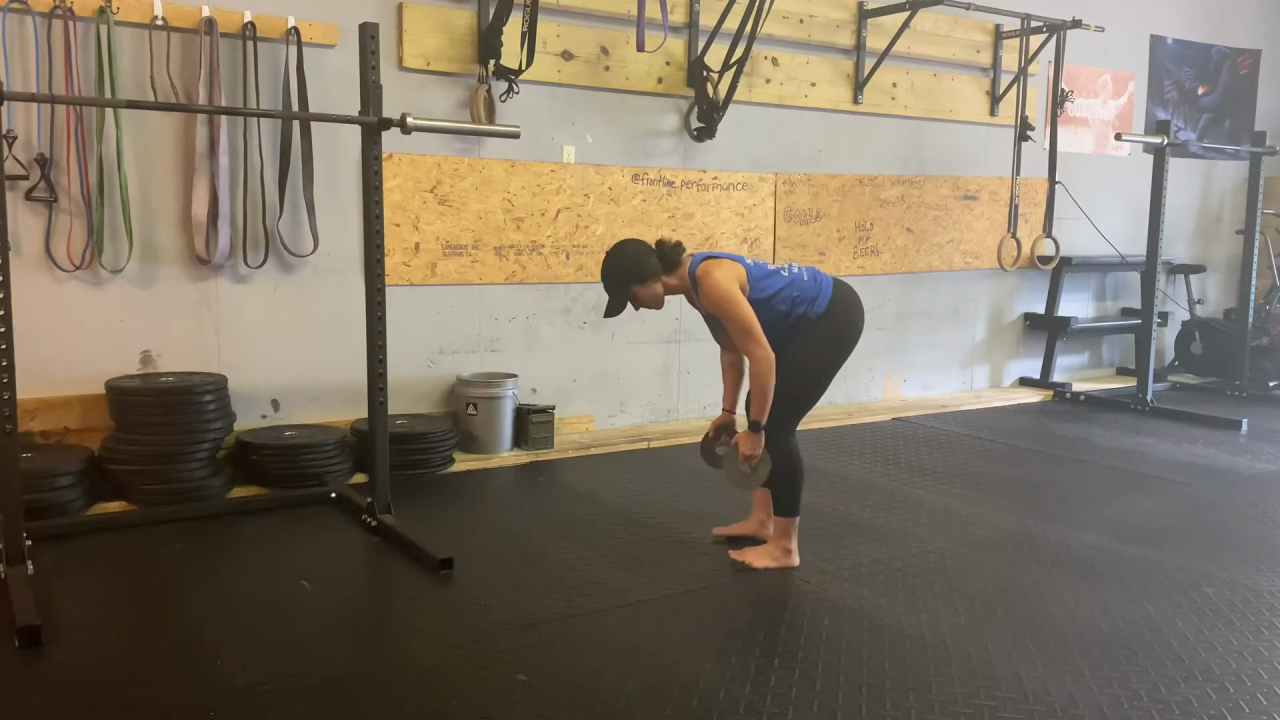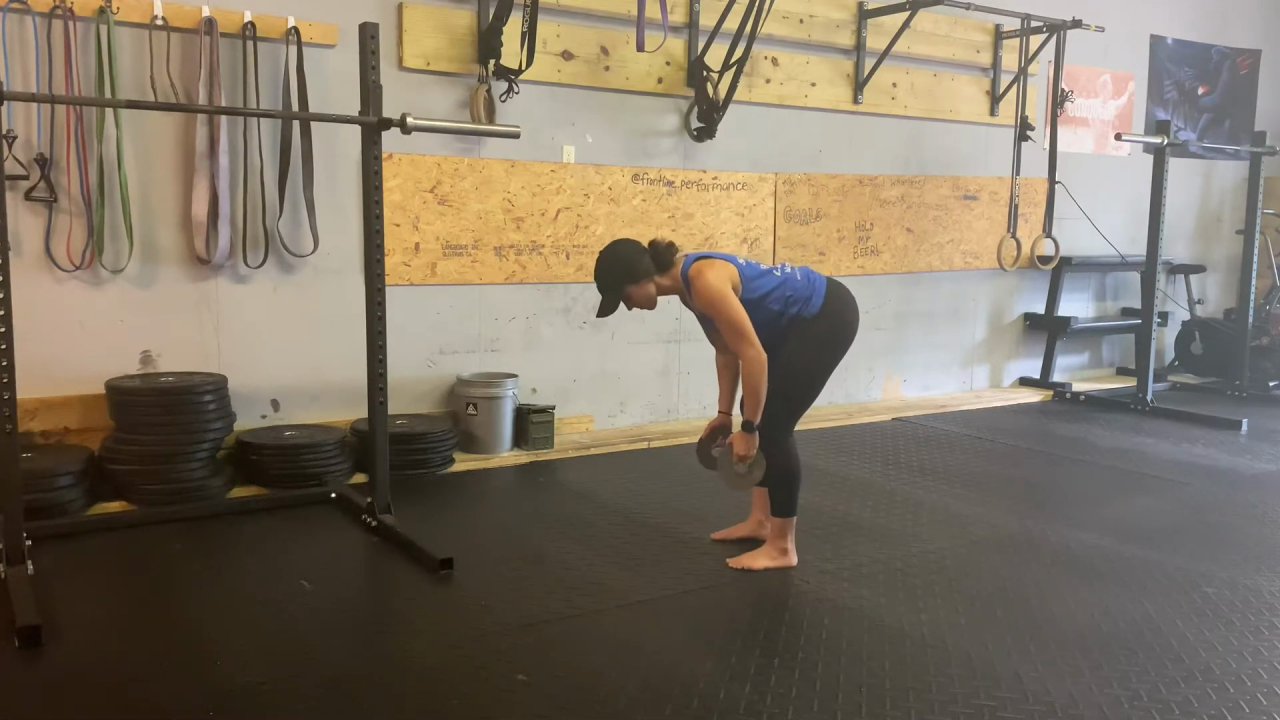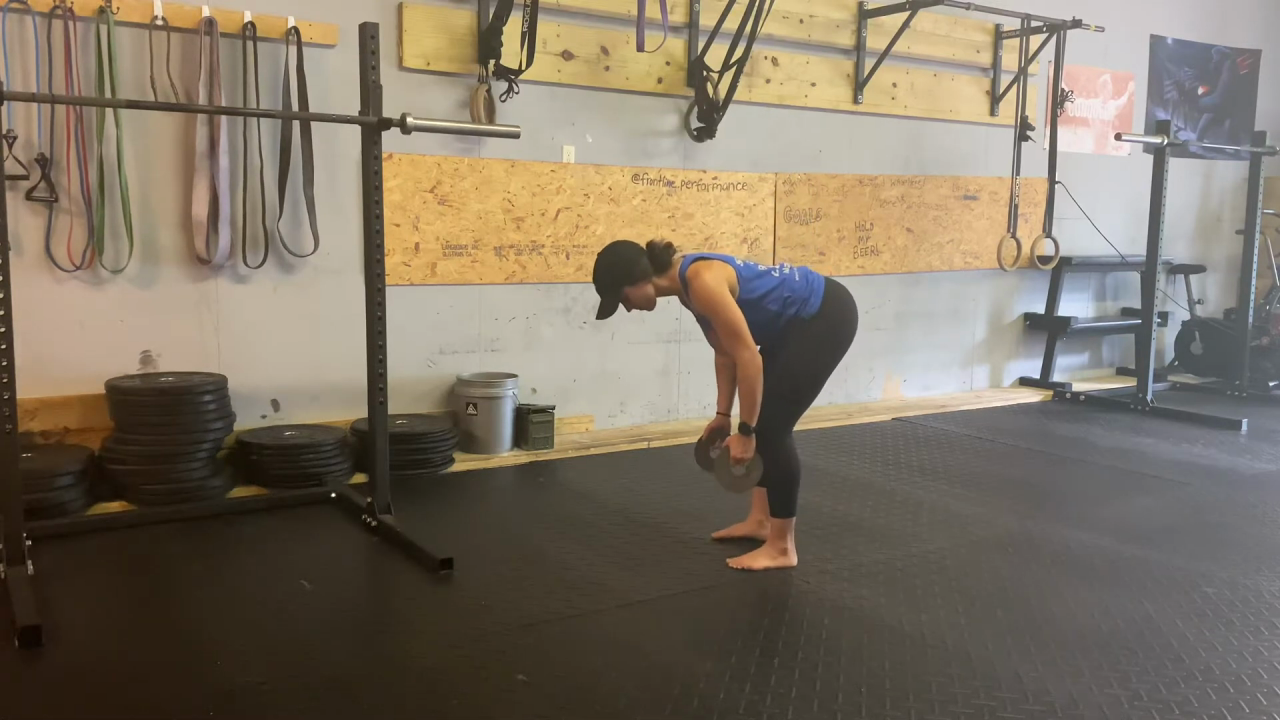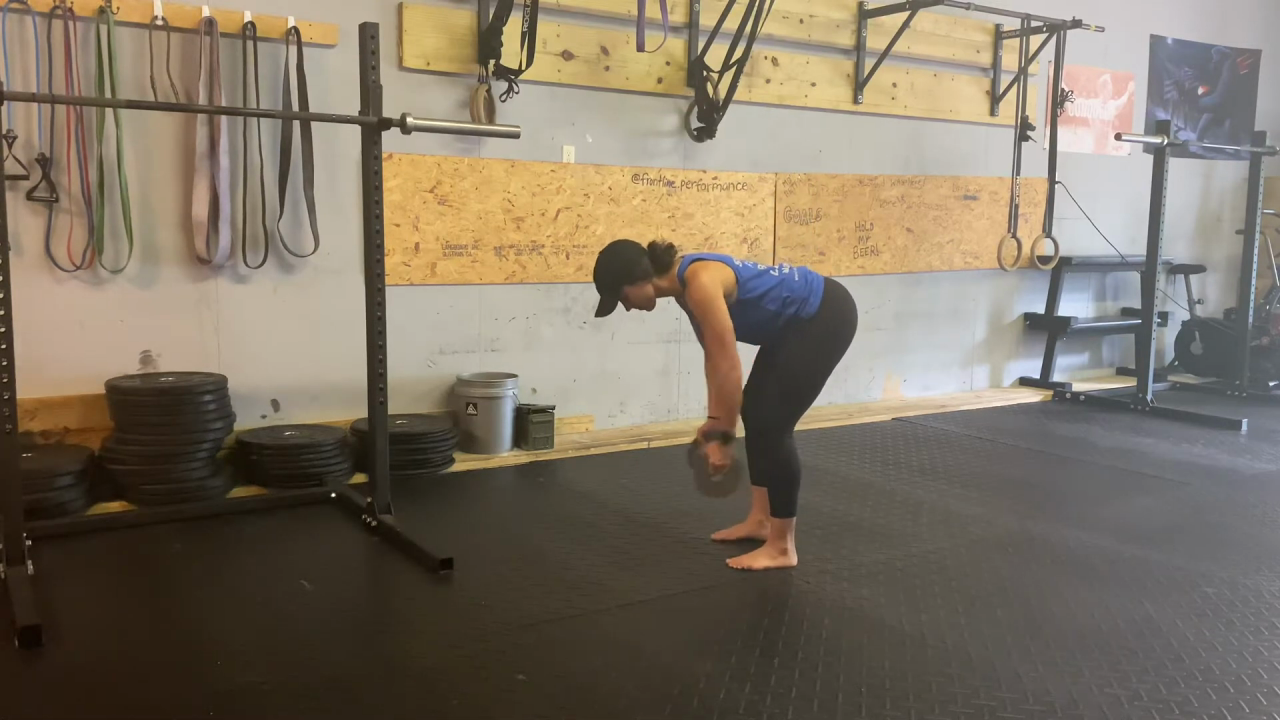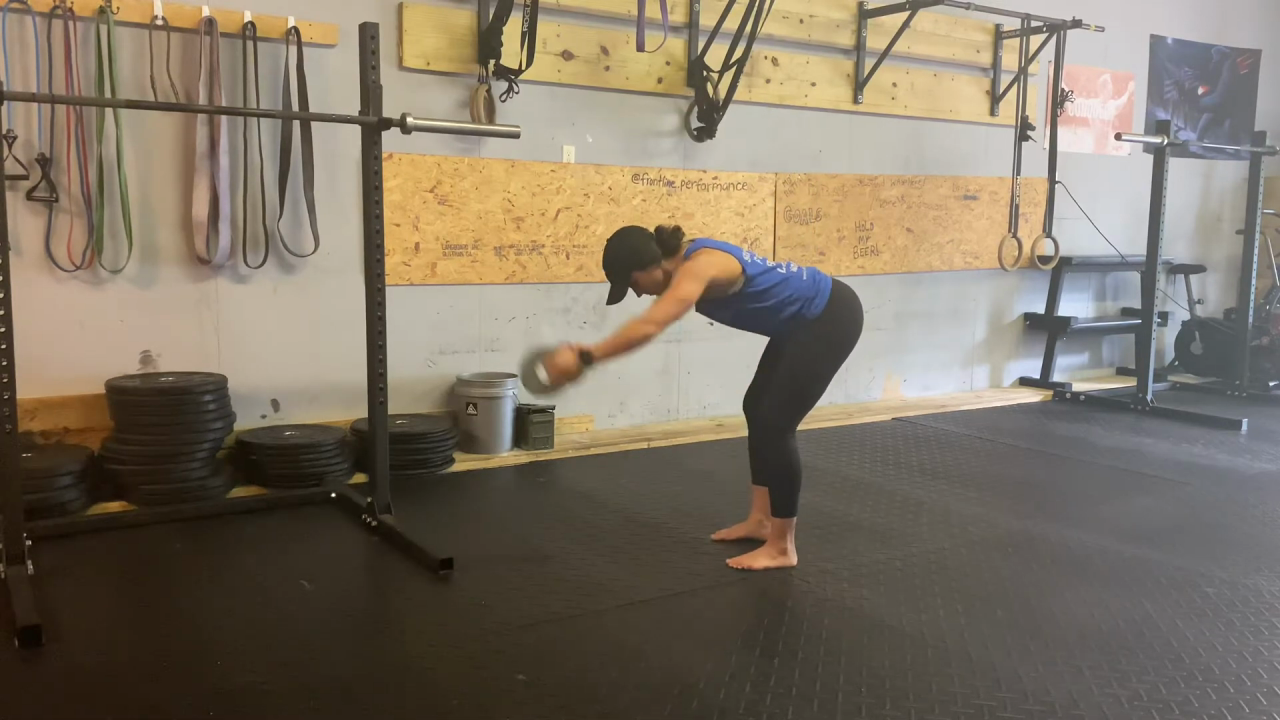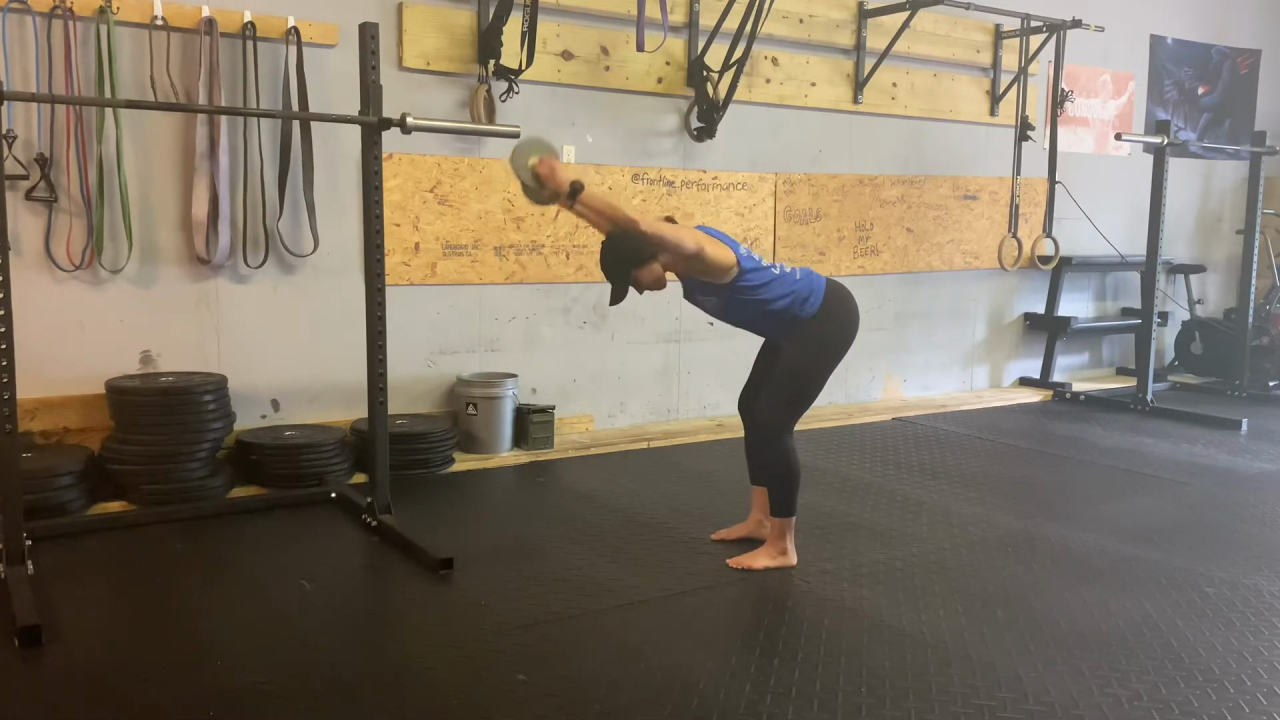
dt=0.3s
person 1, frame 1
left shoulder: (711, 281)
right shoulder: (692, 281)
left elbow: (762, 356)
right elbow: (732, 348)
left wrist: (755, 429)
right wrist: (728, 411)
left hip: (833, 316)
right hip: (808, 317)
left knee: (776, 424)
right knee: (761, 412)
left ankle: (784, 546)
right ankle: (762, 520)
person 1, frame 2
left shoulder: (704, 281)
right shoulder: (687, 281)
left elbow: (754, 355)
right elbow: (727, 349)
left wrist: (749, 429)
right wrist: (725, 413)
left hip: (827, 316)
right hip: (802, 319)
left knee: (773, 424)
right knee: (758, 414)
left ankle: (782, 547)
right ankle: (760, 521)
person 1, frame 3
left shoulder: (701, 282)
right shoulder: (685, 281)
left elbow: (748, 357)
right elbow: (725, 351)
left wrist: (745, 431)
right wrist: (723, 414)
left hip: (827, 316)
right hip: (801, 318)
left knee: (771, 424)
right knee: (757, 417)
left ankle: (782, 547)
right ankle: (760, 520)
person 1, frame 4
left shoulder: (700, 283)
right shoulder: (684, 283)
left elbow: (728, 368)
right elbow: (714, 358)
left wrist: (724, 439)
right wrist: (715, 420)
left hip: (827, 316)
right hip: (798, 320)
left knee: (772, 423)
right knee: (753, 411)
left ankle: (782, 546)
right ankle: (759, 519)
person 1, frame 5
left shoulder: (699, 267)
right shoulder: (684, 262)
left elbow: (649, 326)
right elbow: (650, 324)
left wrist: (584, 357)
right wrist: (588, 353)
left hip: (831, 318)
right hip: (801, 318)
left knee: (774, 424)
right knee: (757, 408)
left ankle: (782, 547)
right ankle: (760, 519)
person 1, frame 6
left shoulder: (699, 255)
right shoulder: (683, 250)
left elbow: (638, 225)
right elbow: (623, 230)
left wrist: (570, 189)
right wrist: (567, 195)
left hip: (827, 318)
right hip: (797, 320)
left knee: (772, 424)
right knee: (753, 409)
left ankle: (781, 546)
right ankle: (760, 519)
